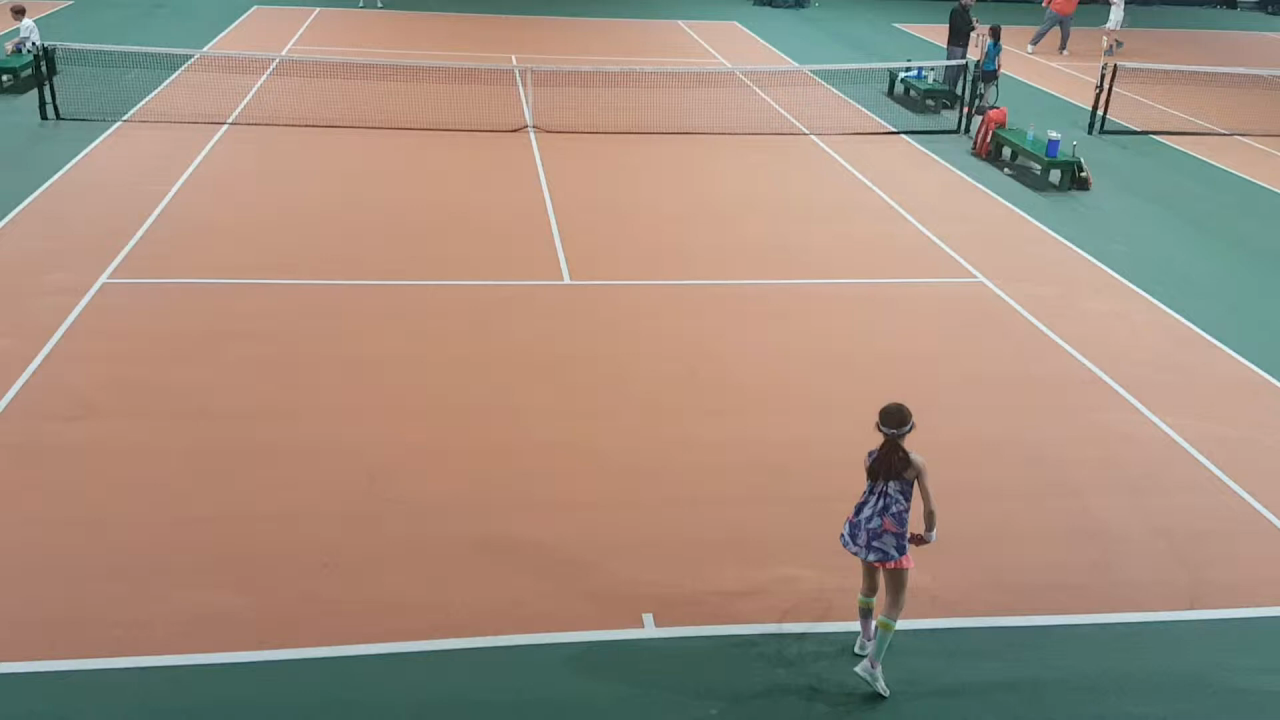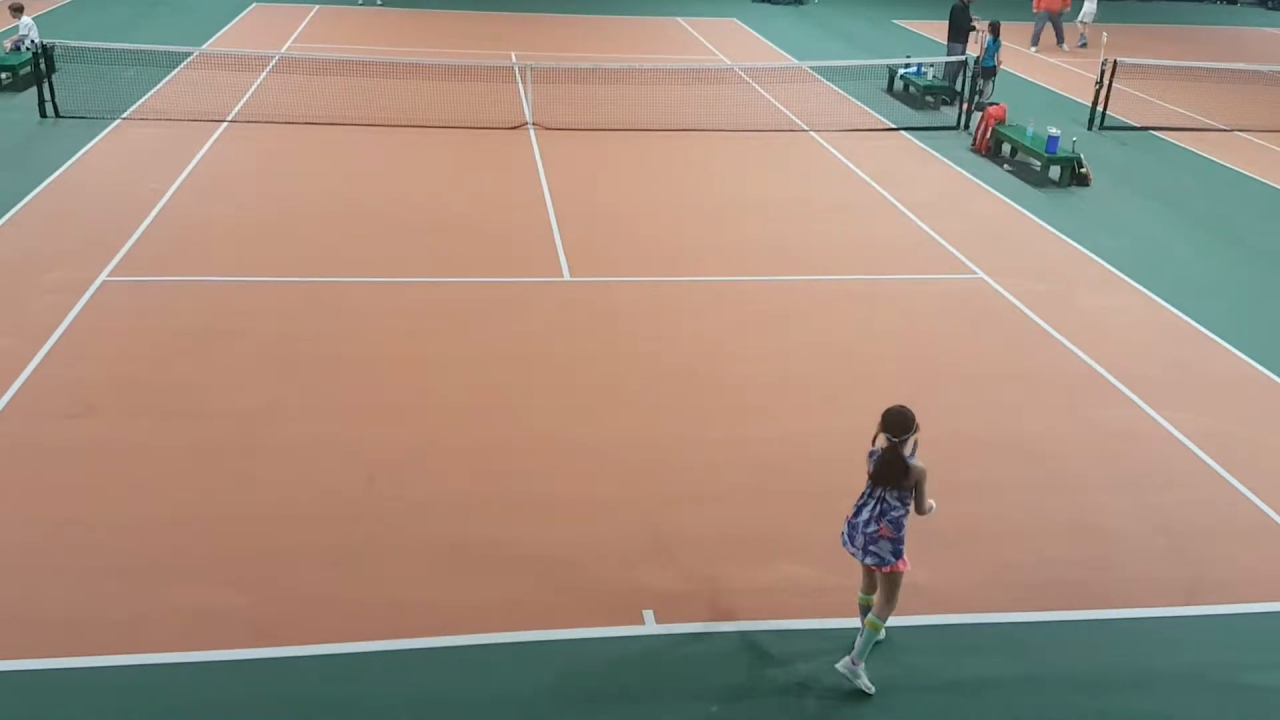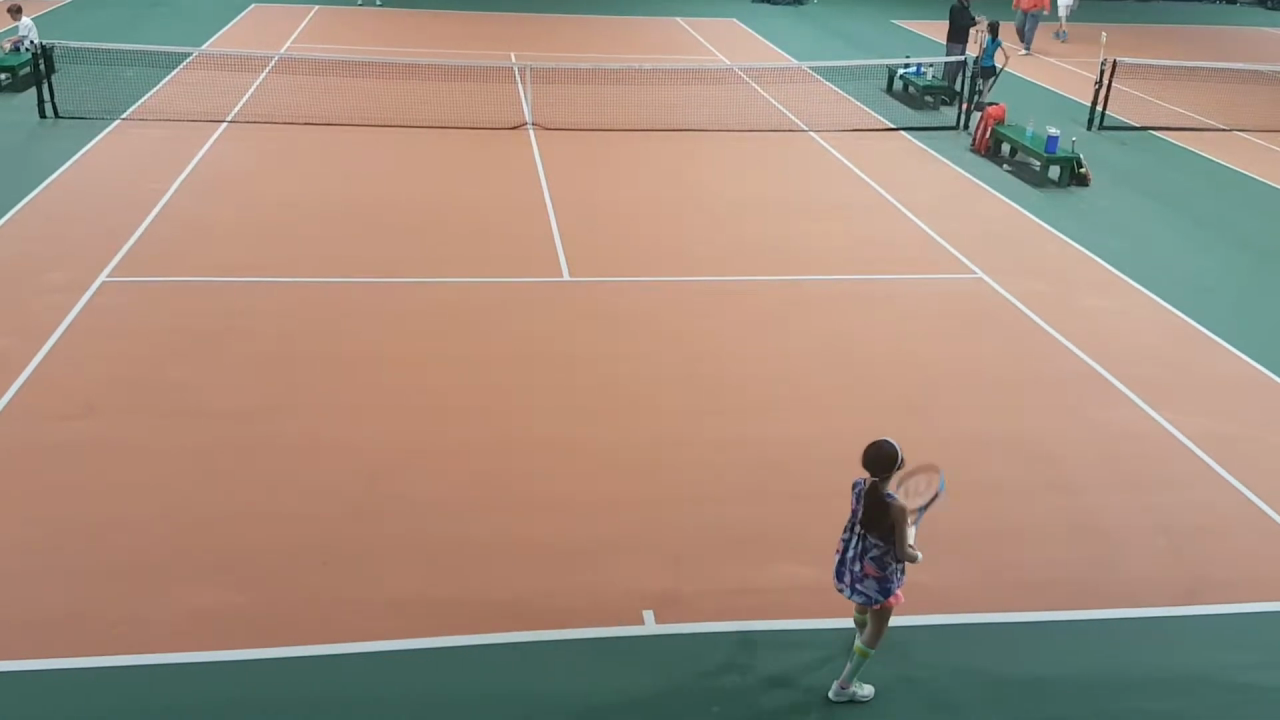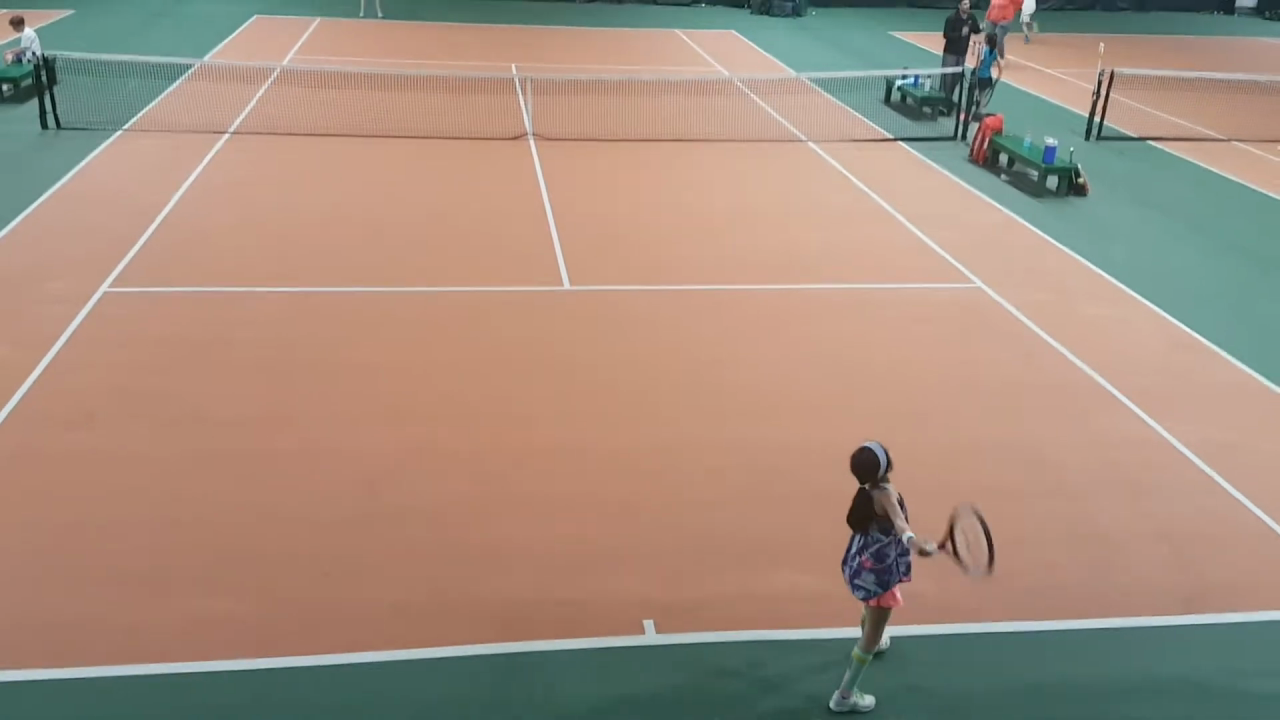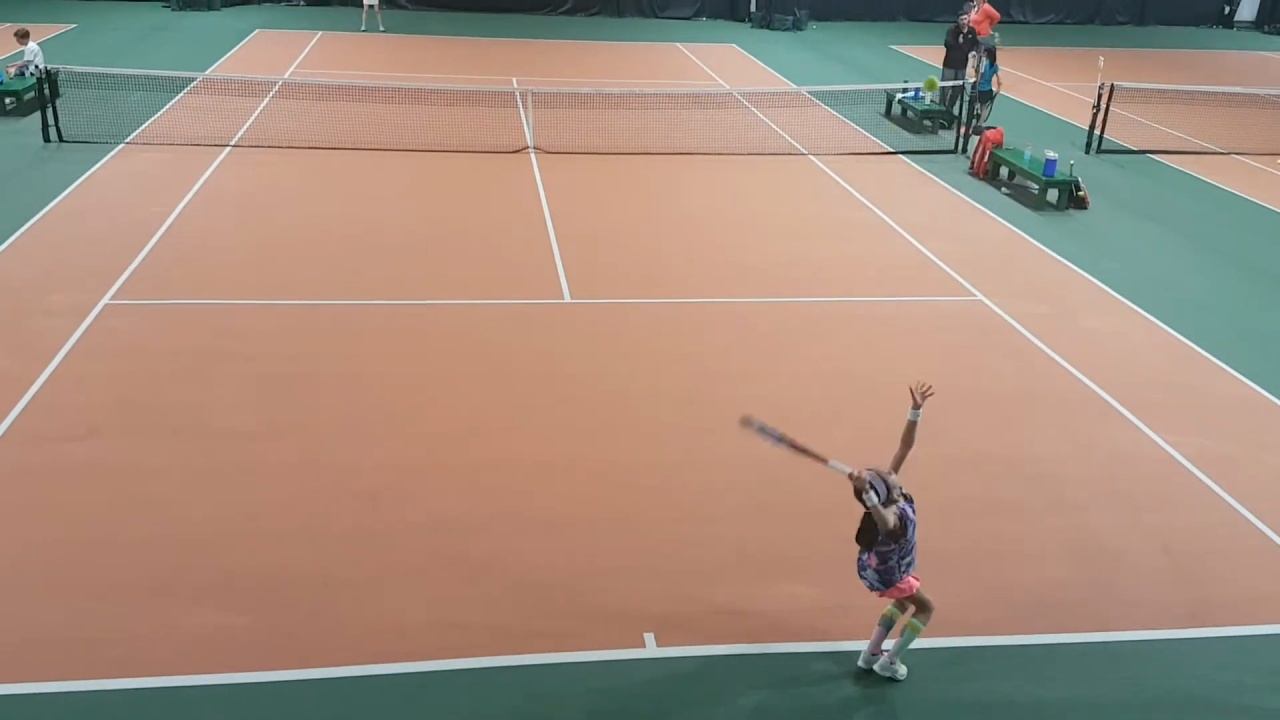
dt=0.7s
person 1, frame 1
left shoulder: (871, 458)
right shoulder: (915, 463)
right elbow: (929, 507)
right wrist: (929, 534)
left hip: (861, 527)
right hip: (888, 535)
left knee: (869, 584)
right knee: (895, 601)
left ankle: (866, 638)
right ankle: (873, 663)
person 1, frame 2
left shoulder: (873, 456)
right shoulder: (916, 469)
right elbow: (921, 510)
right wrist: (931, 504)
left hip: (859, 527)
right hip: (886, 537)
left knee: (869, 581)
right knee: (887, 601)
left ankle: (867, 632)
right ankle: (855, 661)
person 1, frame 3
left shoulder: (858, 487)
right shoulder: (897, 508)
right elbow: (901, 552)
right wrist: (916, 555)
left hip: (849, 562)
right hip: (876, 573)
left knee: (863, 605)
right knee: (877, 630)
left ankle: (861, 637)
right ankle: (844, 686)
person 1, frame 4
left shoulder: (867, 491)
right shoulder: (885, 494)
right elbow: (899, 523)
right wrist: (915, 541)
left hip: (859, 564)
right hip: (878, 572)
left knee: (873, 608)
right knee: (874, 630)
left ankle: (871, 643)
right ankle: (845, 695)
person 1, frame 5
left shoulder: (884, 500)
right shoulder: (891, 512)
left elbow: (904, 446)
right elbow: (884, 524)
left wrist: (915, 412)
right wrist: (866, 494)
left hip: (879, 566)
right hip: (886, 573)
left knee: (903, 602)
right knee: (925, 608)
left ankle: (871, 652)
right ankle: (890, 661)
